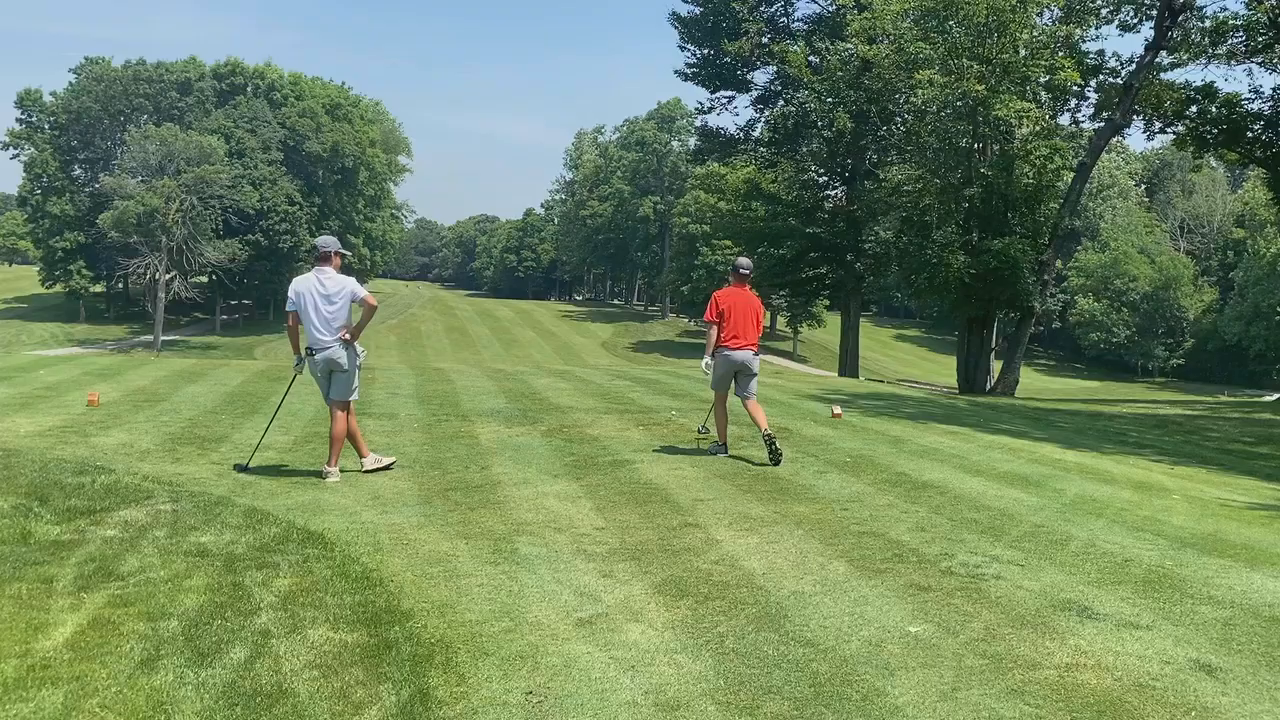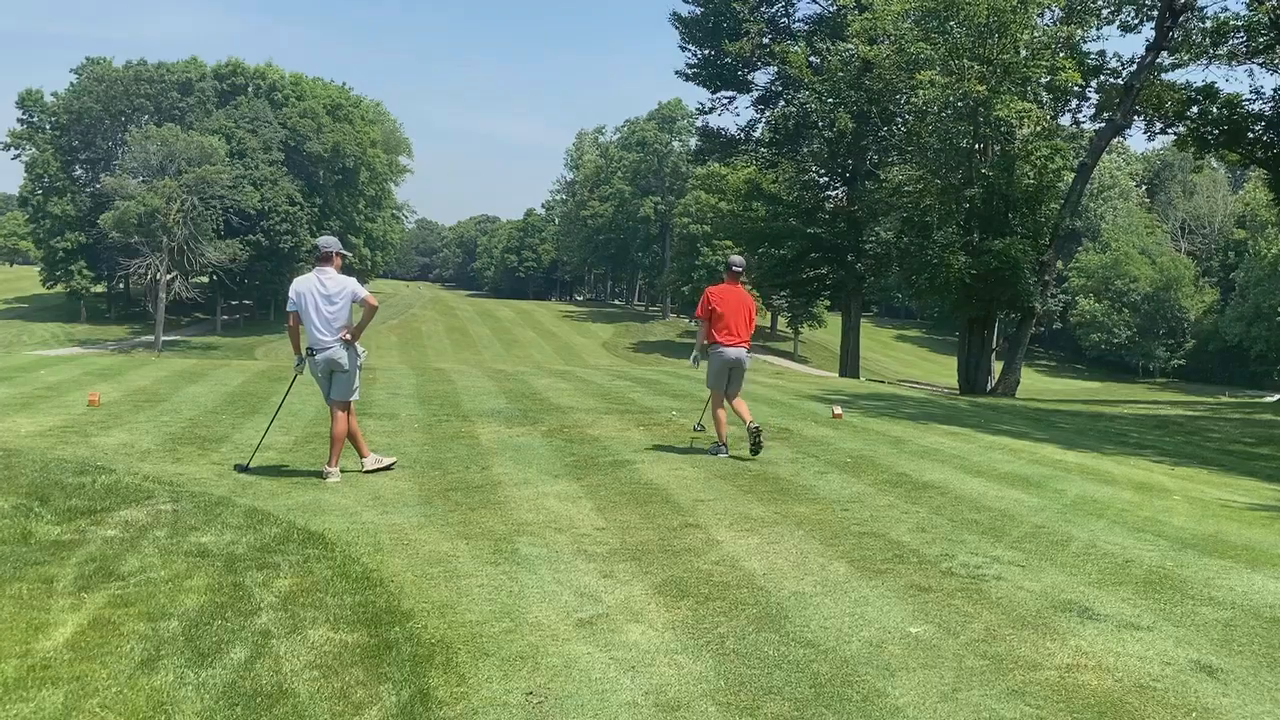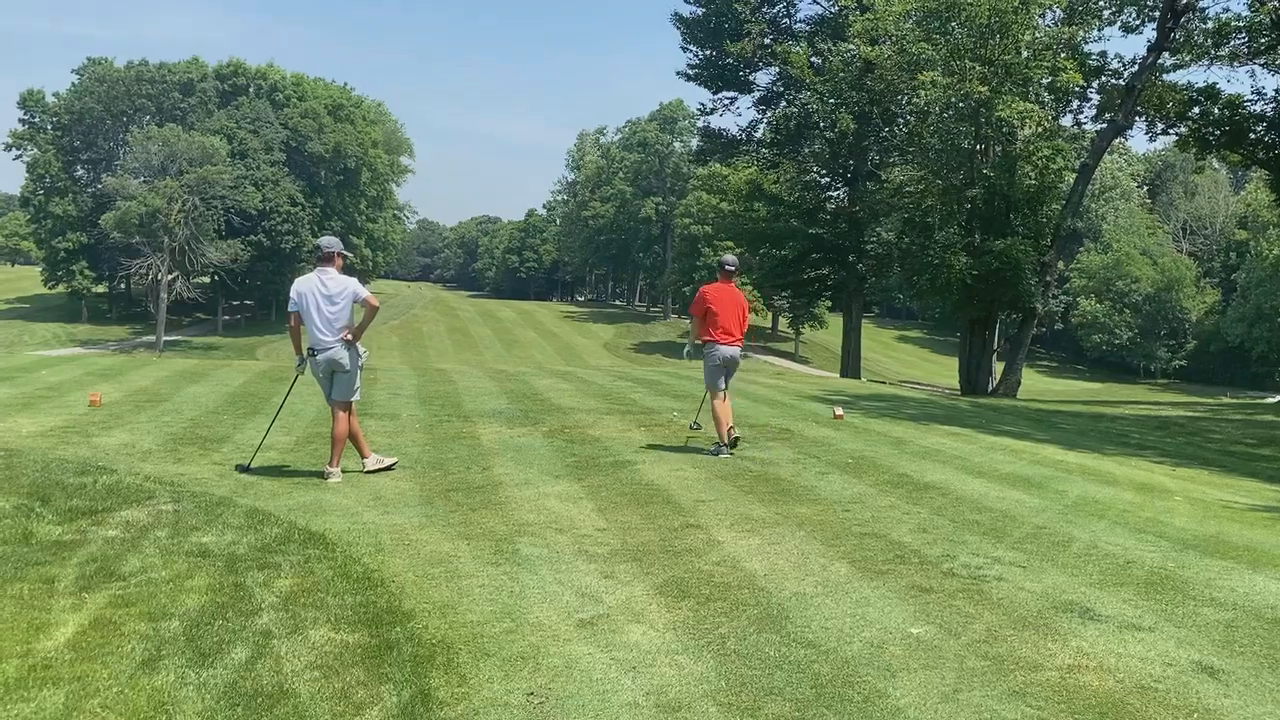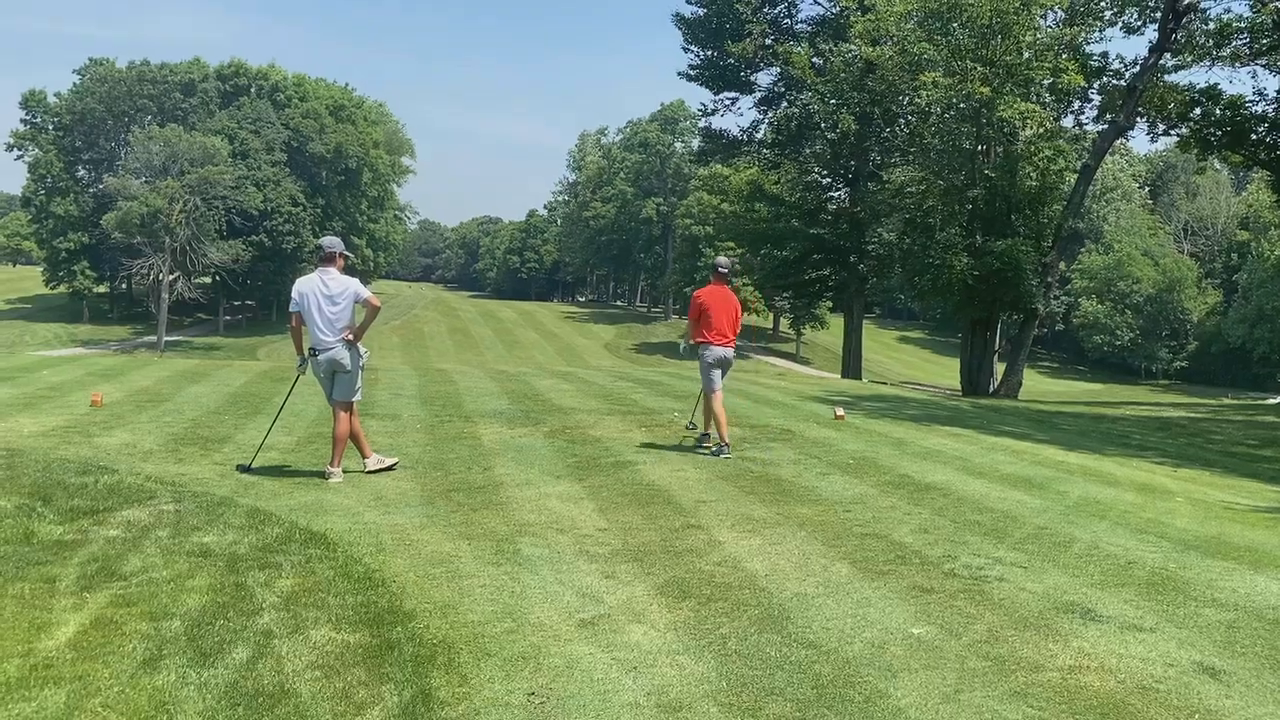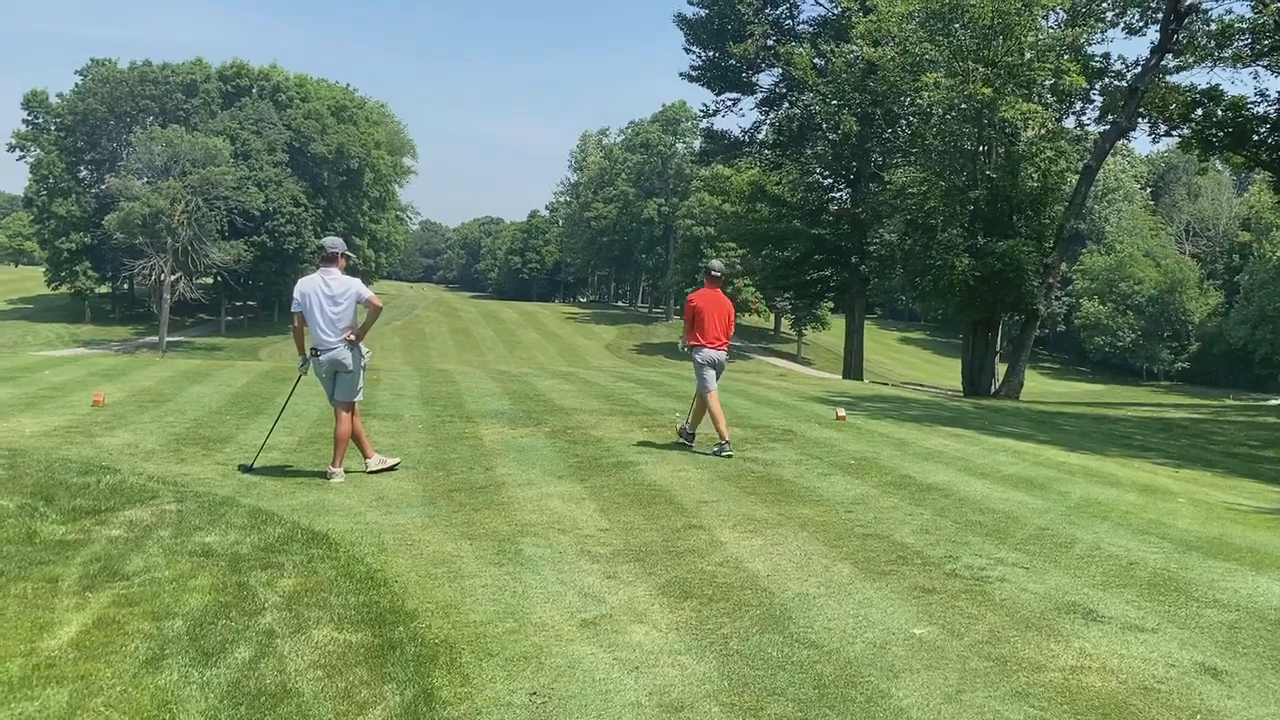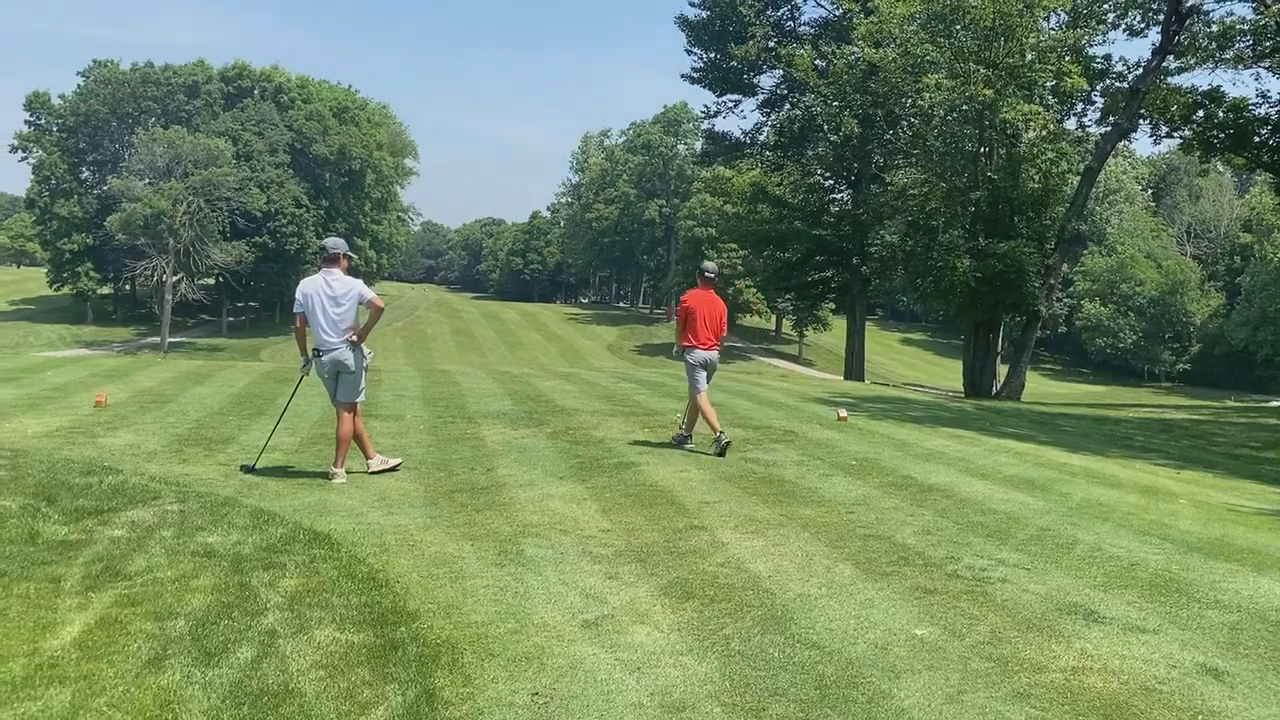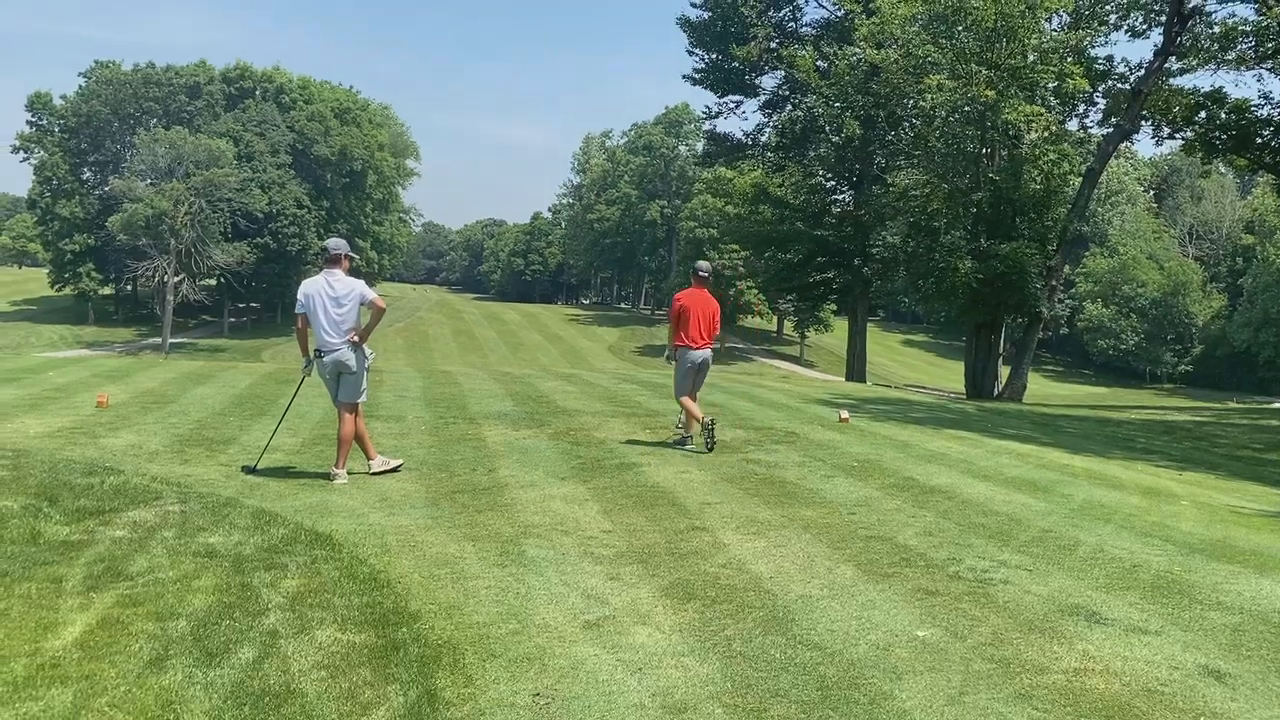
dt=0.1s
person 1, frame 1
left shoulder: (298, 284)
right shoulder: (345, 282)
left elbow: (291, 324)
right elbow: (372, 303)
left wrist: (297, 355)
right wrist: (356, 332)
left hip: (315, 355)
right hip: (342, 351)
left knee: (345, 407)
right knee: (340, 409)
left ankle: (367, 457)
right ankle: (331, 467)
person 1, frame 2
left shoulder: (299, 284)
right shoulder: (346, 283)
left elbow: (292, 324)
right elbow: (372, 304)
left wrist: (298, 355)
right wrist: (357, 332)
left hip: (316, 356)
right hip: (343, 351)
left knee: (345, 408)
right knee: (340, 410)
left ankle: (367, 458)
right ankle: (332, 468)
person 1, frame 3
left shoulder: (299, 284)
right shoulder: (347, 283)
left elbow: (293, 324)
right elbow: (374, 304)
left wrist: (299, 356)
right wrist: (358, 332)
left hip: (317, 356)
right hip: (344, 352)
left knee: (346, 408)
right knee: (342, 411)
left ankle: (368, 458)
right ankle: (333, 468)
person 1, frame 4
left shoulder: (301, 285)
right shoulder: (349, 283)
left elbow: (295, 324)
right elbow: (375, 304)
left wrist: (300, 356)
right wrist: (360, 332)
left hip: (318, 356)
right hip: (345, 352)
left knee: (348, 408)
right knee: (343, 411)
left ankle: (369, 458)
right ankle: (334, 468)
person 1, frame 5
left shoulder: (303, 285)
right shoulder: (351, 283)
left elbow: (297, 325)
right elbow: (377, 305)
left wrist: (302, 356)
right wrist: (361, 332)
left hip: (320, 356)
right hip: (347, 352)
left knee: (349, 409)
right knee: (345, 410)
left ankle: (371, 458)
right ankle: (336, 468)
person 1, frame 6
left shoulder: (305, 286)
right shoulder: (352, 284)
left elbow: (299, 325)
right elbow: (379, 306)
left wrist: (304, 356)
right wrist: (363, 333)
left hip: (322, 356)
right hip: (349, 352)
left knee: (351, 409)
right knee: (347, 411)
left ankle: (373, 459)
right ankle: (337, 469)
person 1, frame 7
left shoulder: (307, 286)
right shoulder: (354, 285)
left elbow: (300, 326)
right elbow: (380, 306)
left wrist: (306, 357)
right wrist: (365, 334)
left hip: (324, 357)
right hip: (351, 353)
left knee: (353, 410)
right knee: (348, 412)
left ankle: (374, 460)
right ankle: (339, 469)
person 2, frame 1
left shoulder: (720, 296)
right shoulder: (756, 301)
left elbow: (713, 328)
right elbow: (759, 331)
left wrist: (707, 355)
left hip: (726, 353)
right hip: (750, 354)
left knee: (720, 398)
right knee: (750, 401)
left ankle: (721, 444)
right ankle: (767, 434)
person 2, frame 2
left shoulder: (712, 293)
right shoulder: (748, 298)
left elbow: (704, 324)
right elbow: (751, 329)
left wrist: (698, 350)
left hip: (720, 350)
right hip: (741, 352)
left knee: (717, 398)
right knee: (734, 396)
left ankle: (722, 445)
right ankle: (751, 425)
person 2, frame 3
left shoulder: (706, 292)
right shoulder: (741, 297)
left elbow: (696, 322)
right elbow: (744, 327)
left wrist: (690, 344)
left hip: (715, 348)
right hip: (735, 349)
left knee: (716, 396)
right knee: (722, 393)
left ankle: (723, 444)
right ankle: (731, 430)
person 2, frame 4
left shoulder: (700, 295)
right shoulder: (734, 299)
left elbow: (692, 324)
right elbow: (737, 328)
left wrist: (686, 341)
left hip: (710, 349)
right hip: (729, 350)
left knee: (713, 396)
right knee: (713, 393)
left ankle: (723, 445)
right ankle: (706, 435)
person 2, frame 5
left shoulder: (694, 298)
right shoulder: (727, 302)
left elbow: (687, 326)
right elbow: (729, 333)
left wrist: (685, 342)
left hip: (703, 352)
right hip: (721, 353)
left knee: (711, 398)
right knee: (702, 393)
left ankle: (724, 443)
right ankle: (689, 432)
person 2, frame 6
left shoulder: (687, 299)
right shoulder: (720, 303)
left elbow: (680, 328)
right elbow: (722, 333)
left wrist: (677, 345)
left hip: (694, 353)
right hip: (713, 354)
left knee: (700, 398)
right knee: (696, 395)
left ankle: (720, 434)
right ankle: (686, 435)
person 2, frame 7
left shoulder: (681, 298)
right shoulder: (713, 303)
left elbow: (673, 328)
right elbow: (715, 333)
left wrist: (669, 349)
left hip: (687, 352)
right hip: (706, 353)
left knee: (682, 396)
right knee: (692, 394)
left ankle: (704, 421)
right ankle: (686, 435)
